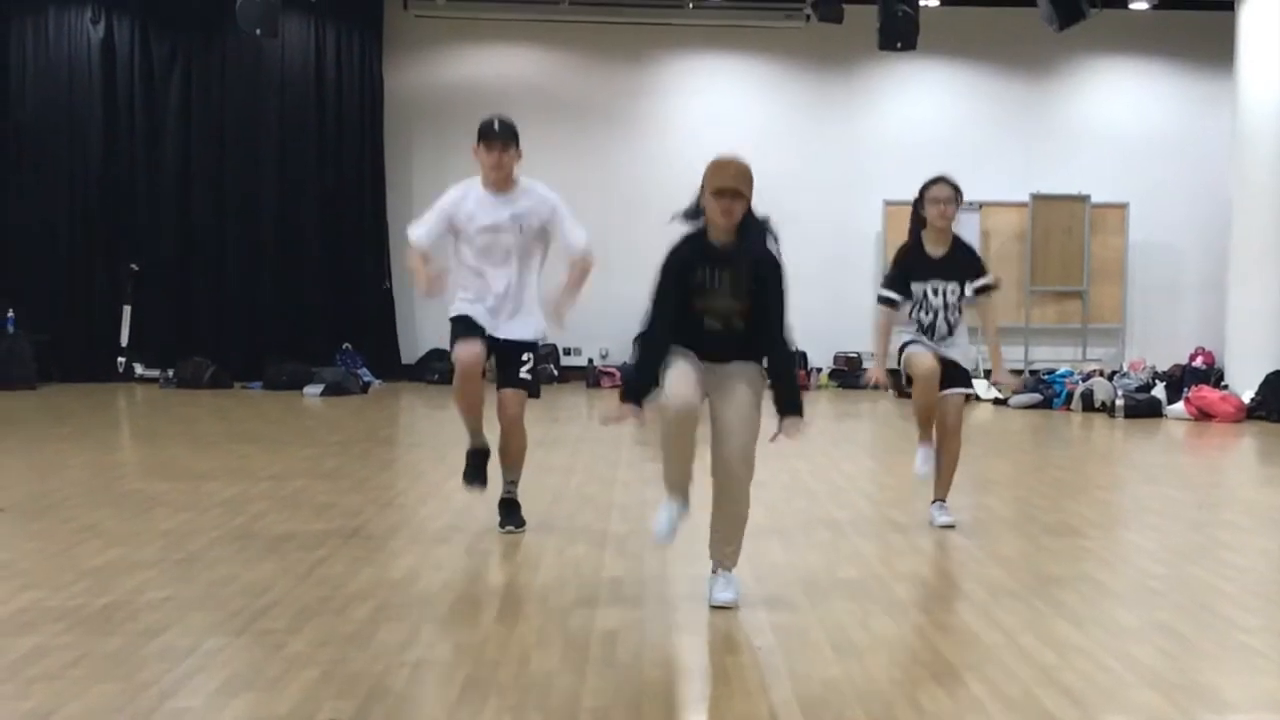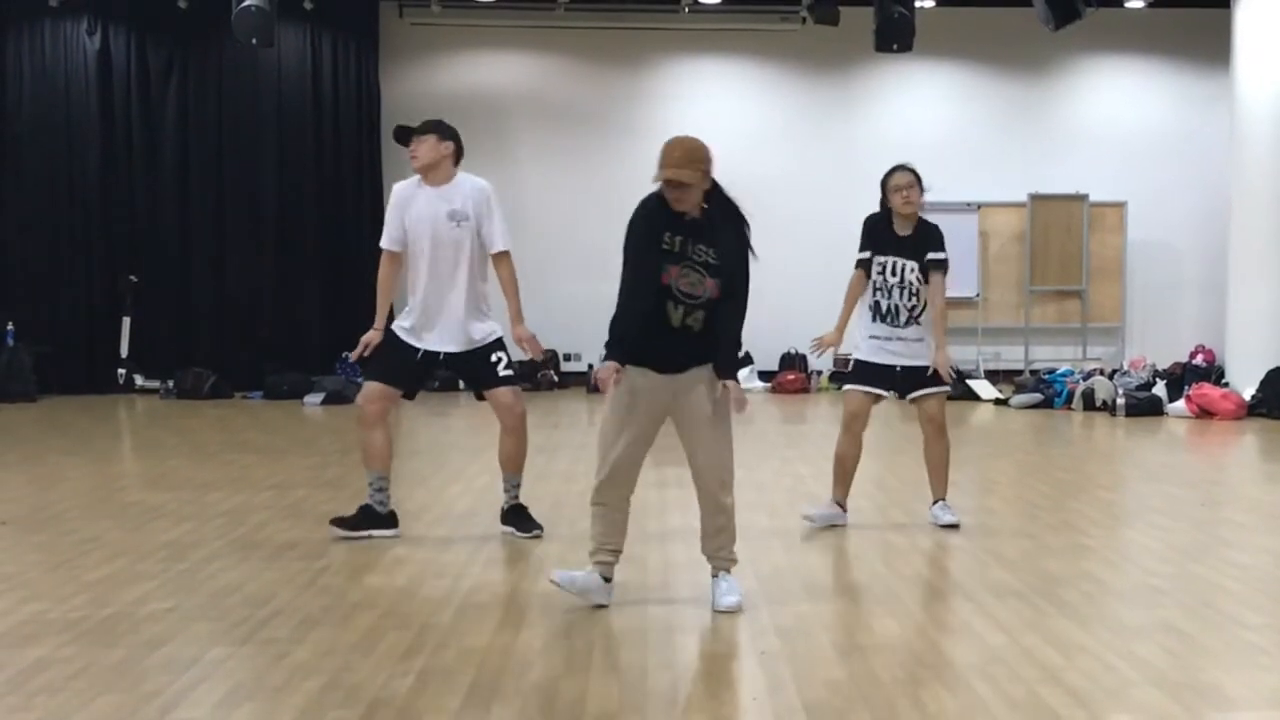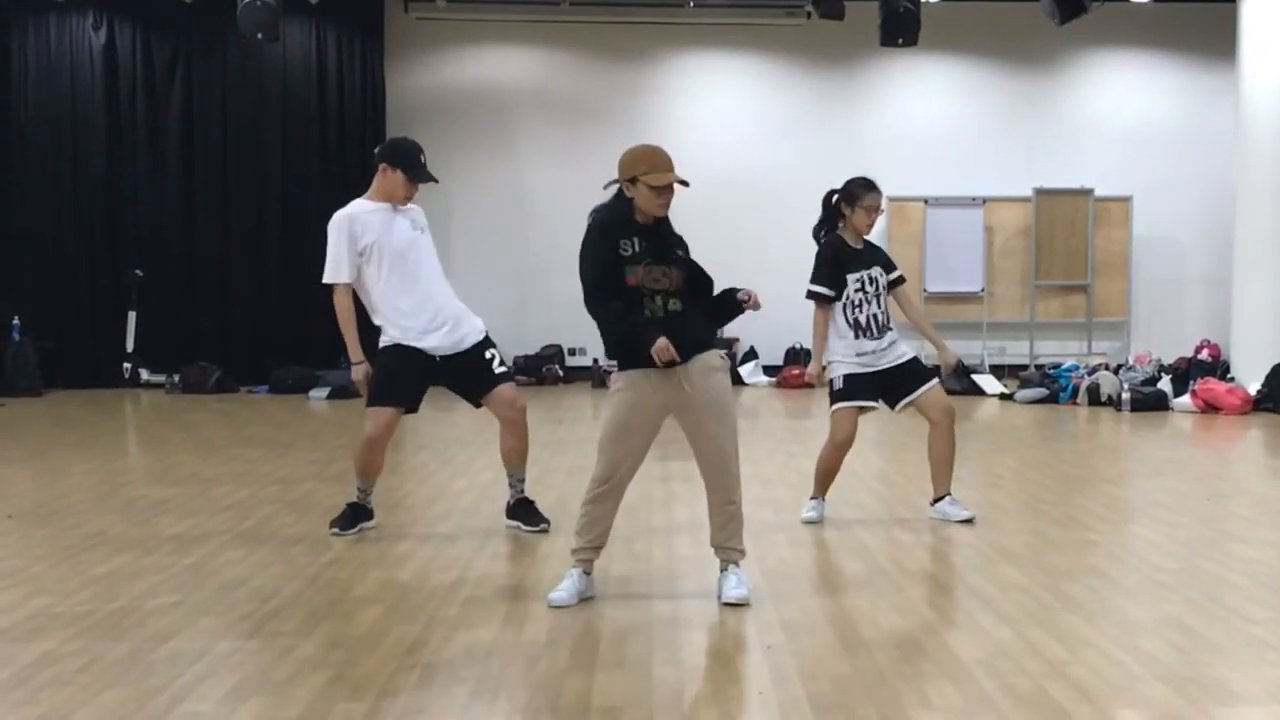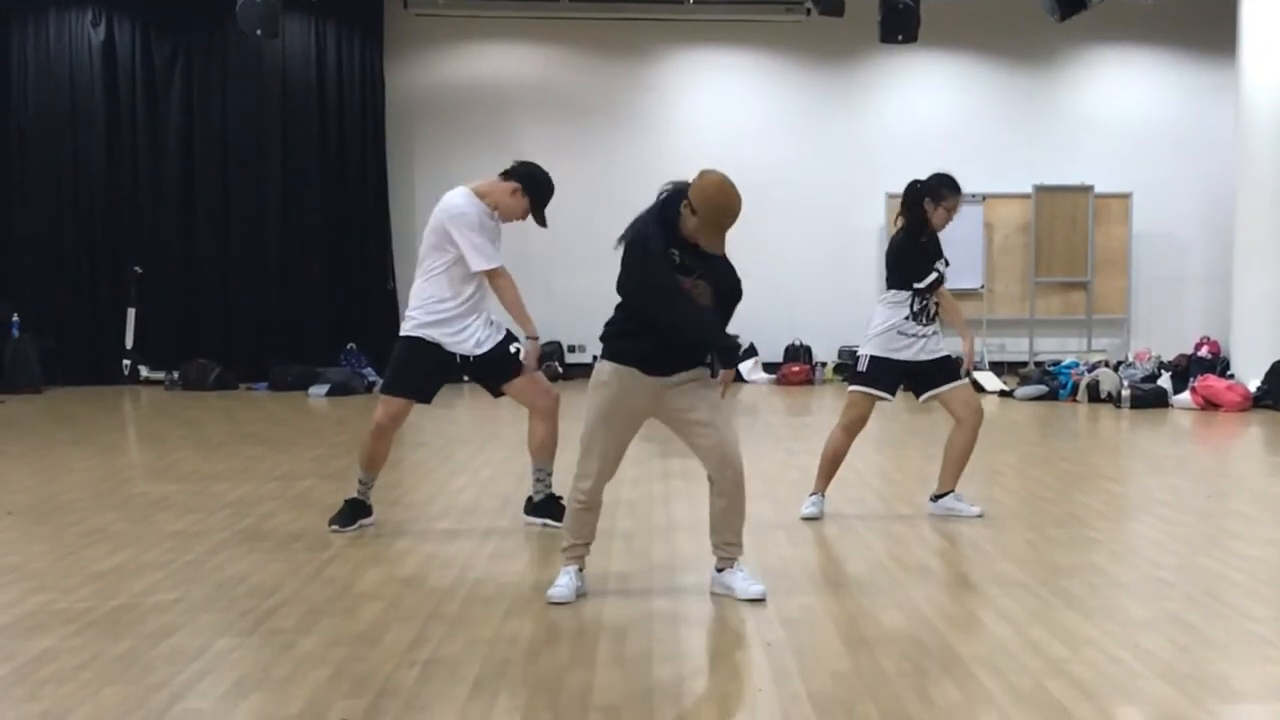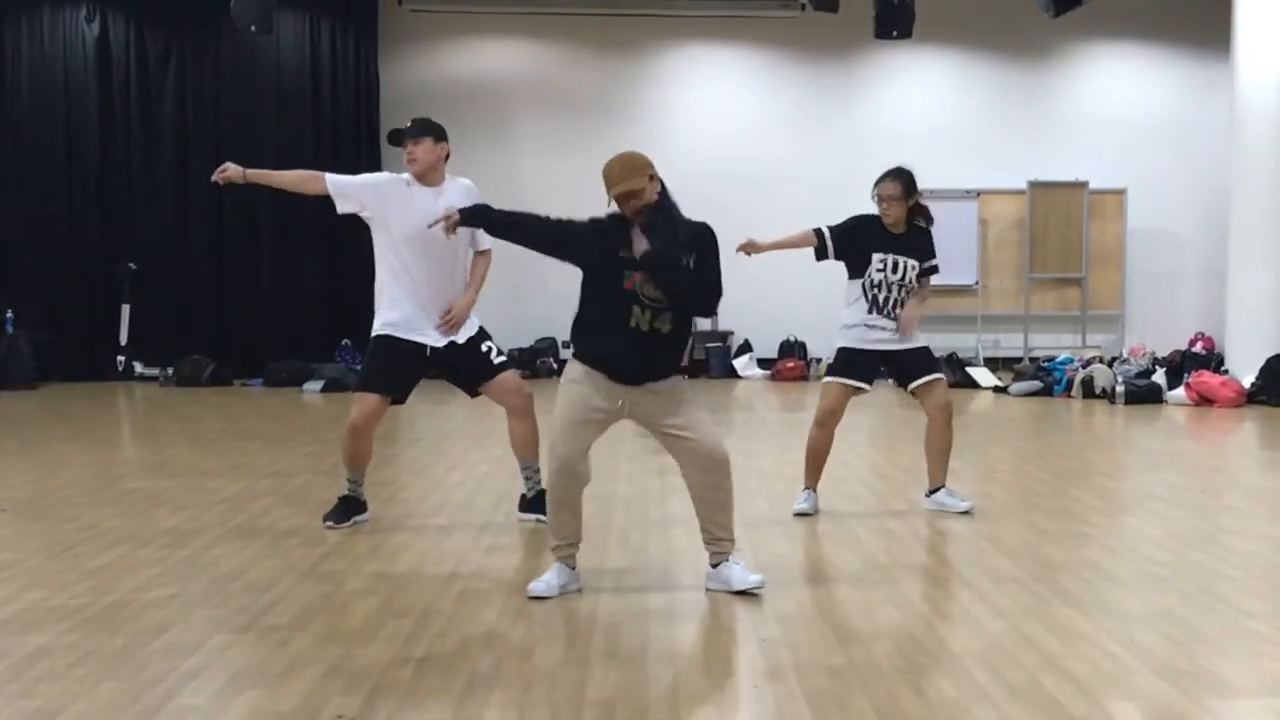
dt=1s
person 1, frame 1
left shoulder: (760, 260)
right shoulder: (684, 252)
left elbow: (773, 337)
right elbow: (658, 328)
left wrist: (789, 407)
right wrist: (633, 395)
left hip: (740, 369)
right hip: (685, 358)
left knee: (735, 472)
right knee: (679, 405)
left ankle: (723, 569)
right ankle: (677, 494)
person 1, frame 2
left shoulder: (729, 235)
right shoulder: (649, 216)
left elbow: (731, 312)
right elbow: (633, 291)
left wrist: (727, 372)
right wrist: (616, 355)
left hip: (697, 376)
right hip: (640, 370)
left knee: (715, 477)
right knee: (613, 471)
left ankle: (722, 571)
right ankle: (600, 572)
person 1, frame 3
left shoulder: (672, 240)
right shoulder: (606, 230)
right elbow: (600, 301)
left wrist: (736, 301)
right wrist: (648, 337)
left hip: (702, 365)
right hip: (638, 373)
left knee: (722, 470)
right knee: (609, 474)
left ankle: (730, 564)
right ankle: (581, 570)
person 1, frame 4
left shoulder: (709, 247)
right shoulder: (647, 237)
left elbow: (727, 297)
right elbow: (671, 308)
left wrist: (715, 350)
right wrist: (725, 352)
left hip: (687, 374)
right hip: (624, 371)
left knee: (728, 462)
right knee: (592, 473)
left ankle: (727, 565)
right ankle: (572, 566)
person 1, frame 5
left shoulder: (697, 239)
right shoulder: (602, 235)
left elbow: (706, 303)
right elbow: (539, 229)
left wrist: (658, 261)
right wrist: (472, 215)
left hip: (661, 382)
right hip: (595, 375)
left knee: (711, 456)
right knee: (563, 462)
left ankle: (721, 561)
right ankle: (563, 564)
person 2, frame 1
left shoulder: (541, 201)
right shoulder: (458, 198)
left elbow: (583, 254)
right elbow: (418, 244)
left wrist: (568, 291)
right wrist: (424, 273)
left hip: (520, 321)
right hip: (472, 311)
left knee: (511, 410)
right knee: (467, 364)
left ankle: (510, 498)
right ankle: (476, 445)
person 2, frame 2
left shoulder: (478, 192)
right shoulder: (403, 194)
left elbow: (500, 257)
right elbow: (391, 261)
left wrist: (518, 322)
right wrist: (378, 325)
left hip: (474, 329)
right hip: (414, 328)
left knee: (513, 409)
right knee: (369, 405)
left ankle: (512, 505)
right ankle: (379, 508)
person 2, frame 3
left shoulder: (414, 214)
right shoulder: (348, 221)
right elbow: (341, 291)
right wrist: (357, 358)
left hip: (461, 334)
right hip: (403, 343)
left knee: (513, 407)
right knee: (375, 432)
left ankle: (517, 502)
right ankle: (361, 506)
person 2, frame 4
left shoulder: (485, 210)
right shoulder: (460, 209)
right elbow: (497, 277)
right wrist: (531, 335)
left hip: (480, 332)
right hip: (428, 332)
left knee: (546, 399)
right knee: (384, 421)
left ankle: (541, 499)
right ankle: (360, 502)
person 2, frame 5
left shoulder: (465, 192)
right shoulder: (382, 189)
left elbow: (483, 251)
right elbow: (315, 183)
left wrist: (468, 300)
right wrist: (245, 175)
left hip: (456, 328)
right hip: (398, 331)
left knee: (519, 397)
right knee: (360, 420)
left ankle: (534, 495)
right ankle: (354, 497)
person 3, frame 1
left shoulder: (966, 255)
right shoulder: (907, 254)
left elbow: (985, 310)
right elbow: (887, 311)
left wrist: (997, 362)
right wrist: (879, 362)
left hip: (954, 350)
right hip: (918, 343)
left knee: (951, 426)
right knee: (926, 370)
left ankle: (940, 502)
right ankle: (925, 441)
person 3, frame 2
left shoulder: (931, 235)
right shoulder: (874, 226)
left elbow: (937, 292)
right elbow: (860, 277)
left wrist: (940, 348)
right wrist: (838, 330)
left hip: (919, 347)
right hip: (873, 346)
left knee: (935, 422)
right knee: (852, 420)
left ankle: (940, 503)
right ankle: (836, 504)
person 3, frame 3
left shoulder: (876, 253)
right shoulder: (831, 250)
left elbow: (905, 302)
right elbow: (822, 307)
left wrist: (940, 346)
right wrist: (817, 359)
left hip: (893, 354)
right hip: (851, 362)
left knee: (943, 412)
right knee: (841, 437)
left ankle: (942, 499)
right ankle: (817, 499)
person 3, frame 4
left shoulder: (929, 239)
right shoulder: (908, 244)
right elbow: (941, 295)
right wrist: (967, 338)
left hip: (926, 348)
right hip: (886, 345)
left knee: (971, 412)
right knee: (851, 421)
left ankle: (943, 495)
right ankle: (817, 494)
person 3, frame 5
left shoulder: (922, 240)
right shoulder: (861, 228)
right elbow: (816, 237)
left wrist: (916, 305)
right wrist: (765, 246)
left hip: (905, 338)
right hip: (859, 338)
left knee: (941, 407)
right knee: (826, 413)
left ankle: (937, 491)
right ankle: (809, 490)
